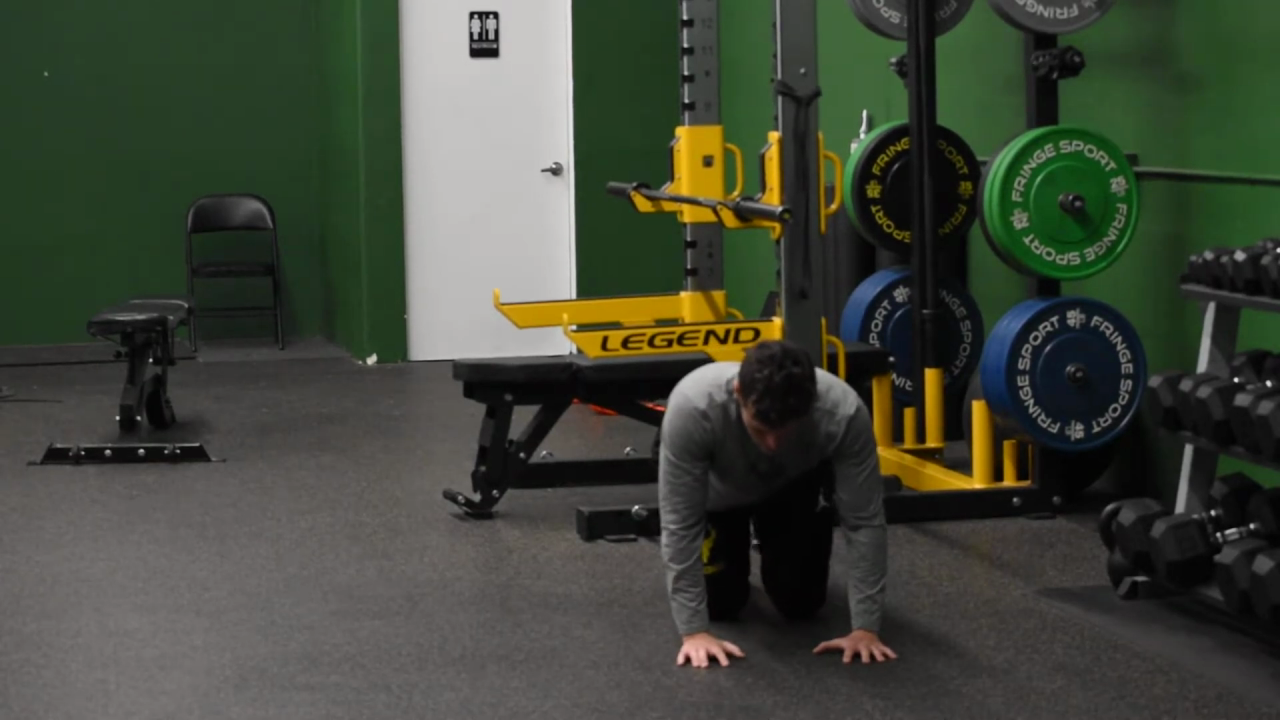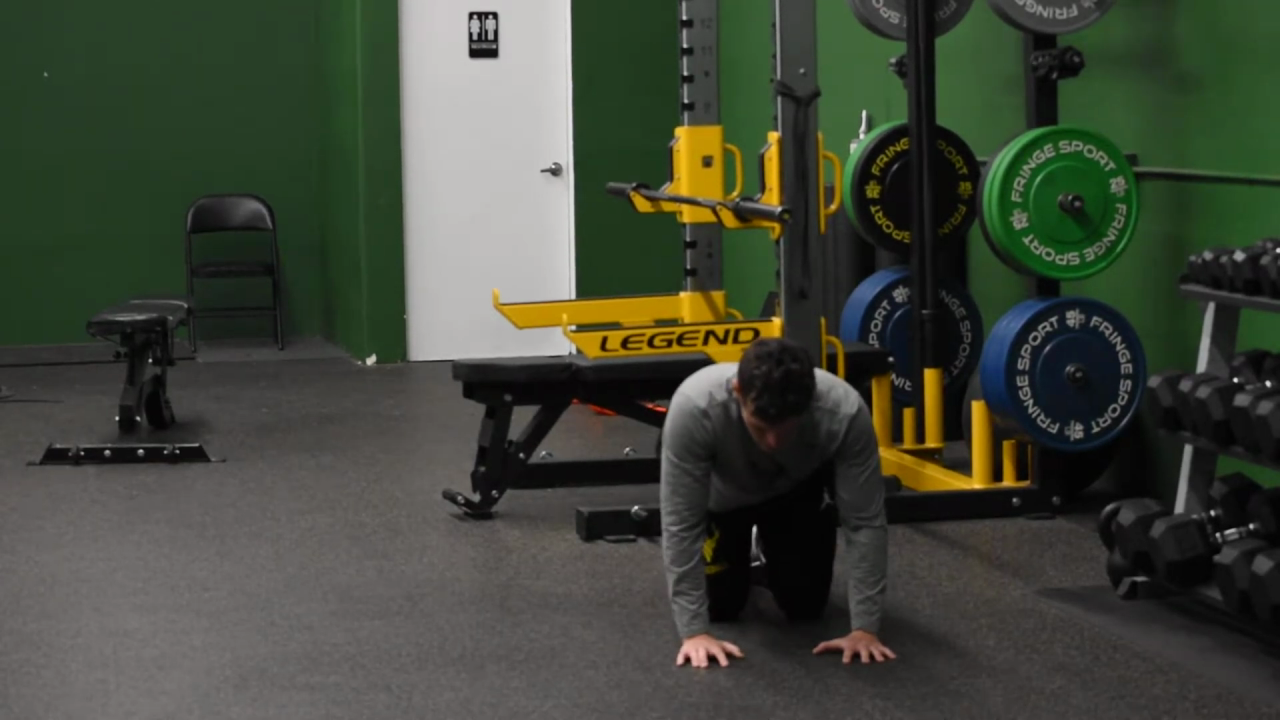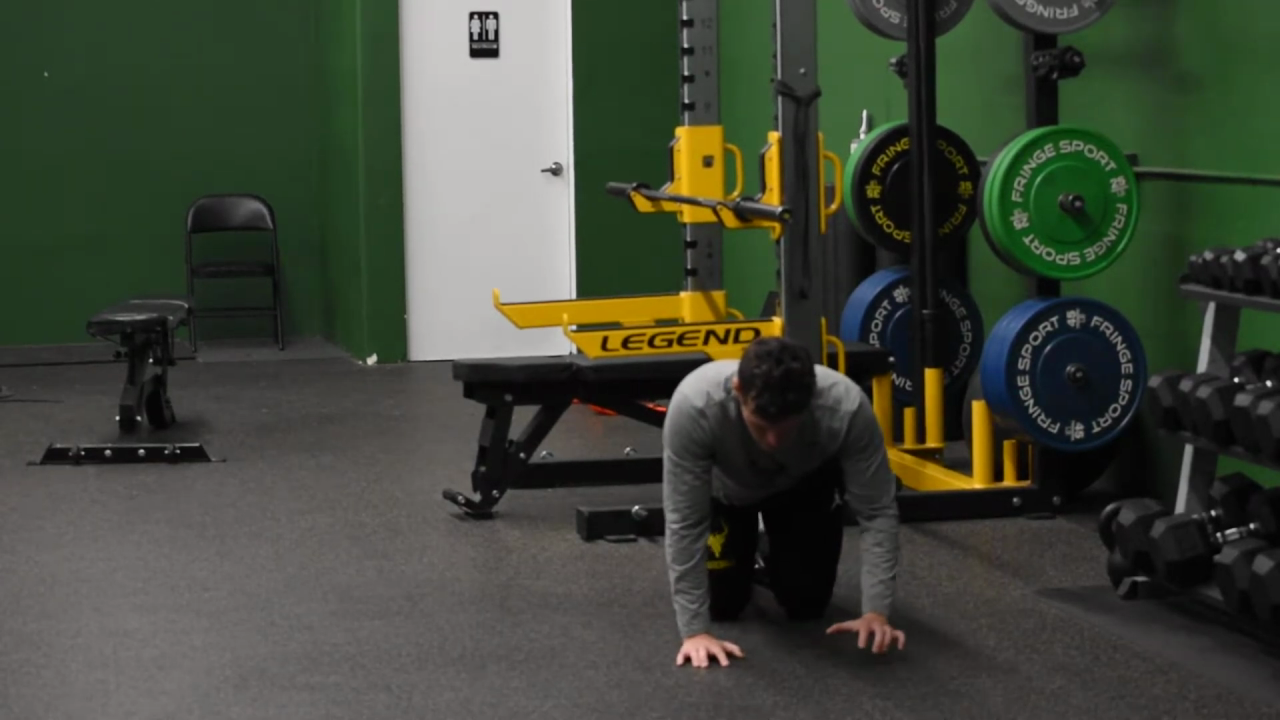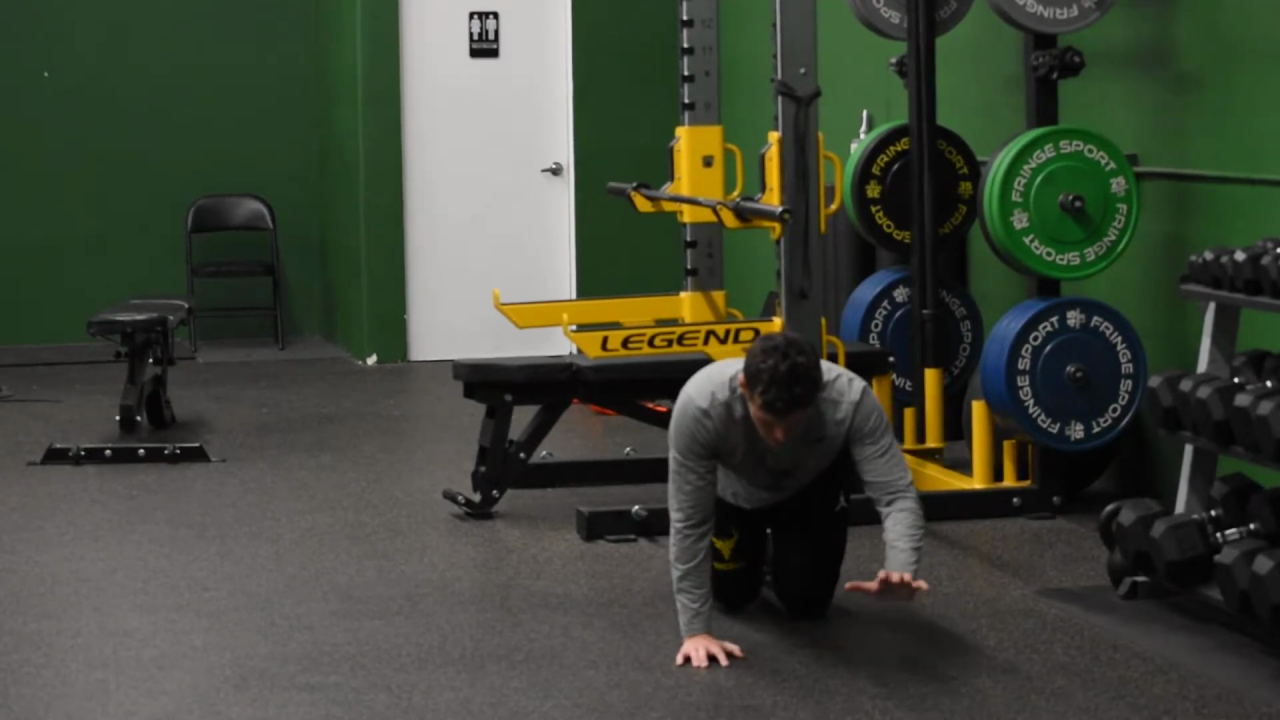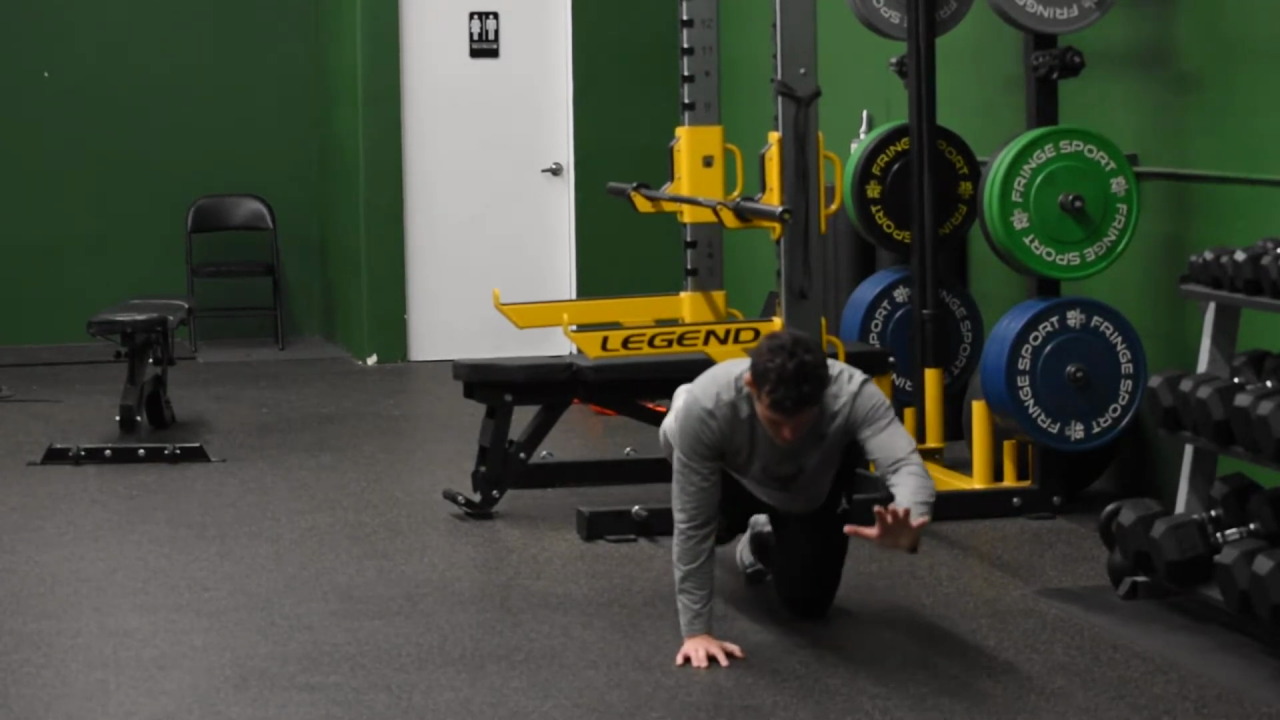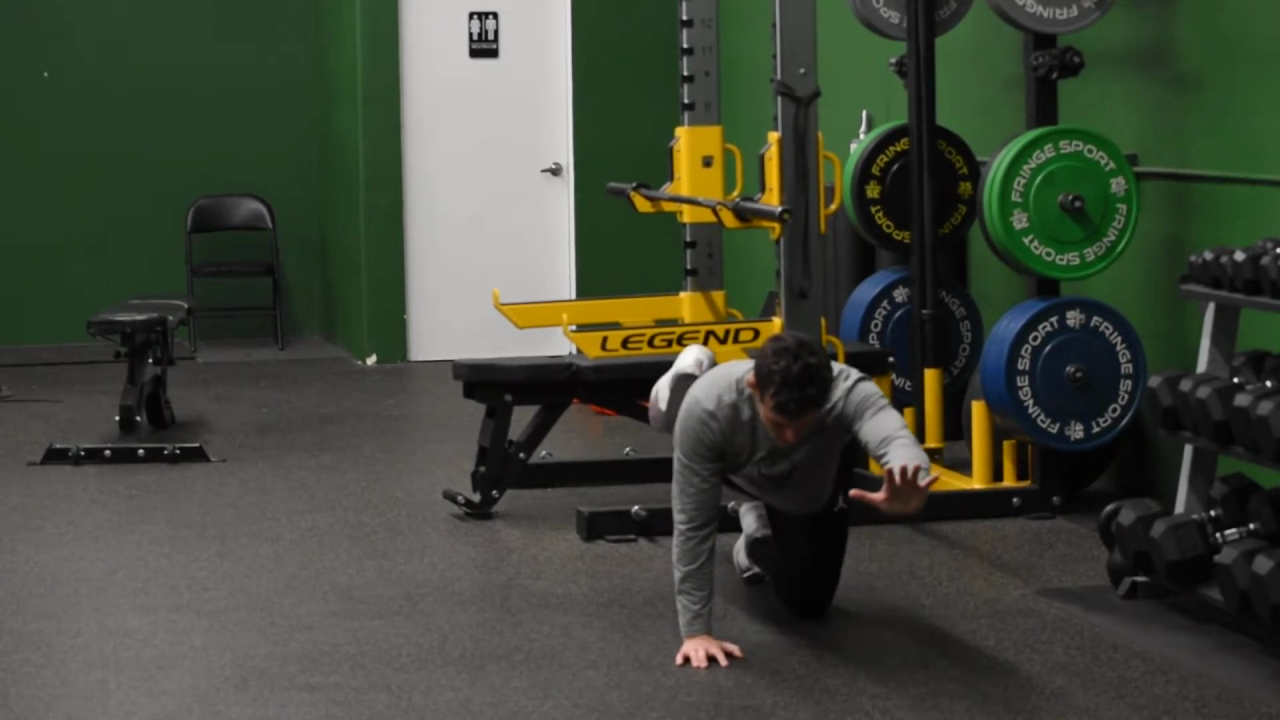
dt=0.3s
person 1, frame 1
left shoulder: (843, 413)
right shoulder: (693, 406)
left elbow: (864, 521)
right elbow: (680, 522)
left wrist: (865, 627)
right wrist: (693, 630)
left hip: (795, 485)
right hip: (714, 490)
left knee: (800, 604)
right knee: (720, 604)
left ankle: (771, 543)
person 1, frame 2
left shoulder: (845, 413)
right shoulder: (694, 407)
left elbow: (865, 523)
right elbow: (681, 523)
left wrist: (865, 627)
right wrist: (693, 631)
left hip: (799, 489)
right hip: (720, 492)
left knee: (804, 605)
right knee: (721, 605)
left ankle: (771, 552)
person 1, frame 3
left shoulder: (846, 408)
right shoulder: (694, 405)
left elbow: (878, 511)
right elbow: (684, 521)
left wrist: (876, 610)
right wrist: (694, 630)
left hip: (806, 484)
right hip: (724, 487)
left knee: (805, 605)
right knee: (722, 604)
left ankle: (775, 551)
person 1, frame 4
left shoulder: (852, 401)
right shoulder: (701, 405)
left elbow: (897, 492)
right elbow: (688, 520)
left wrist: (900, 567)
right wrist: (695, 629)
right hip: (733, 485)
left knee: (806, 603)
right knee: (732, 596)
left ankle: (773, 546)
person 1, frame 5
left shoulder: (853, 395)
right shoulder: (707, 405)
left elbow: (906, 465)
right elbow: (692, 520)
left wrist: (905, 532)
right wrist: (696, 630)
right hip: (739, 478)
left knee: (807, 602)
left ankle: (765, 541)
person 1, frame 6
left shoulder: (851, 395)
right shoulder: (708, 405)
left elbow: (895, 441)
right elbow: (692, 522)
left wrist: (909, 492)
right wrist: (695, 630)
right hip: (742, 470)
left knee: (808, 603)
left ankle: (761, 534)
right ankle: (684, 381)
